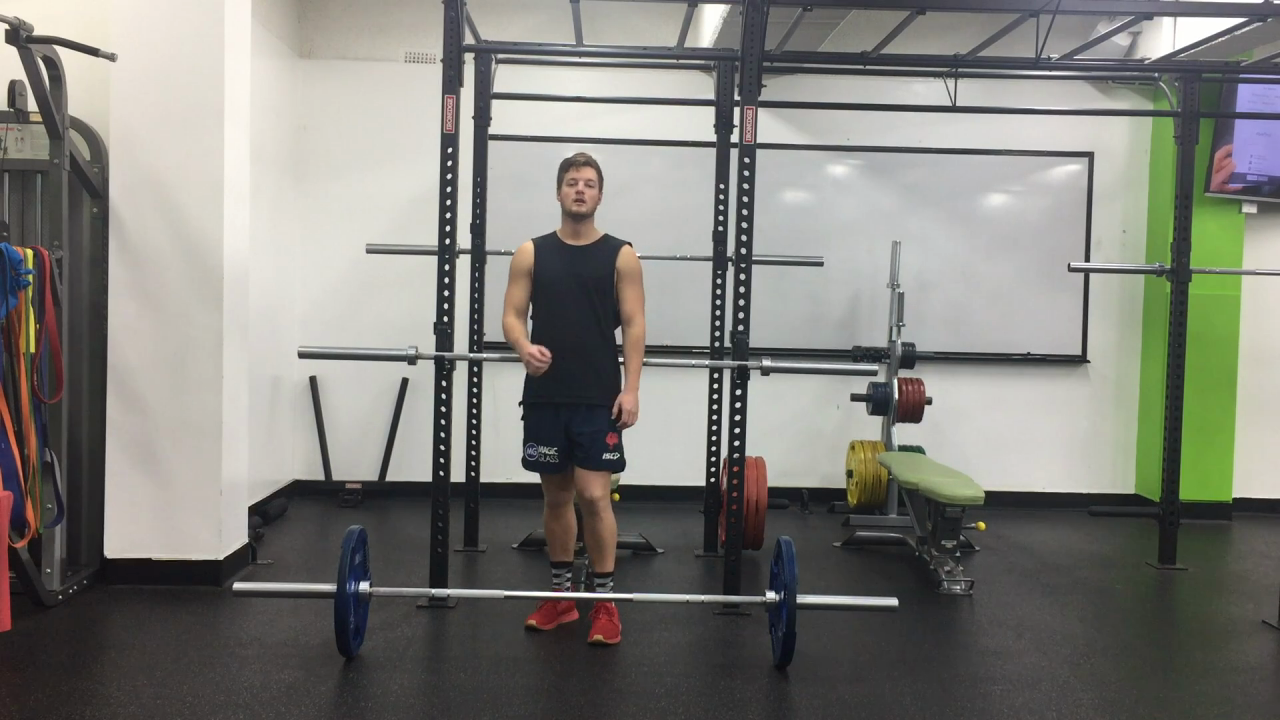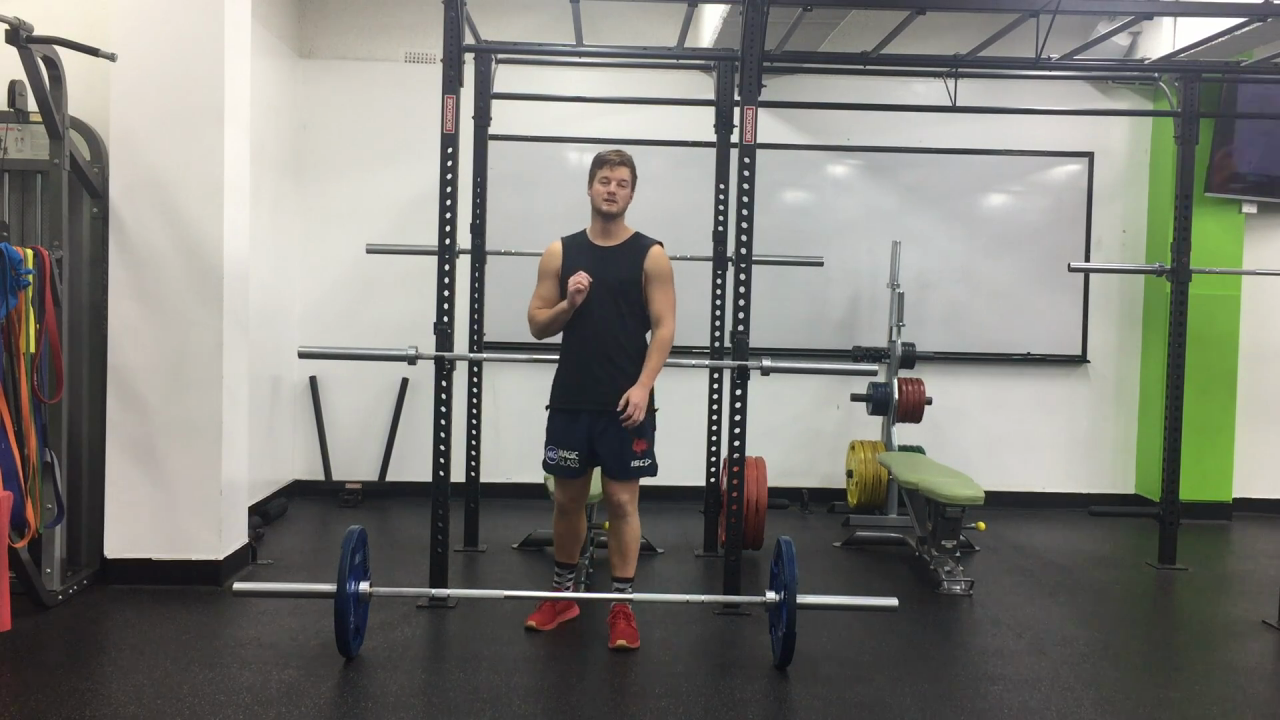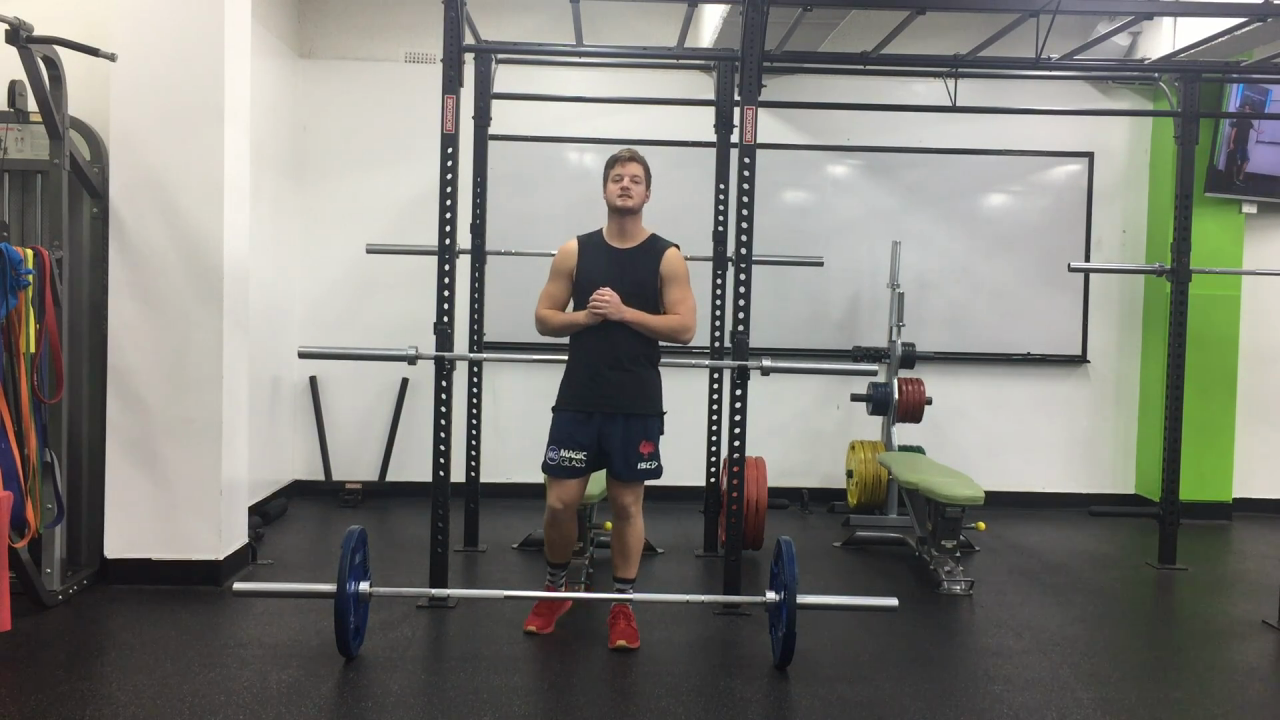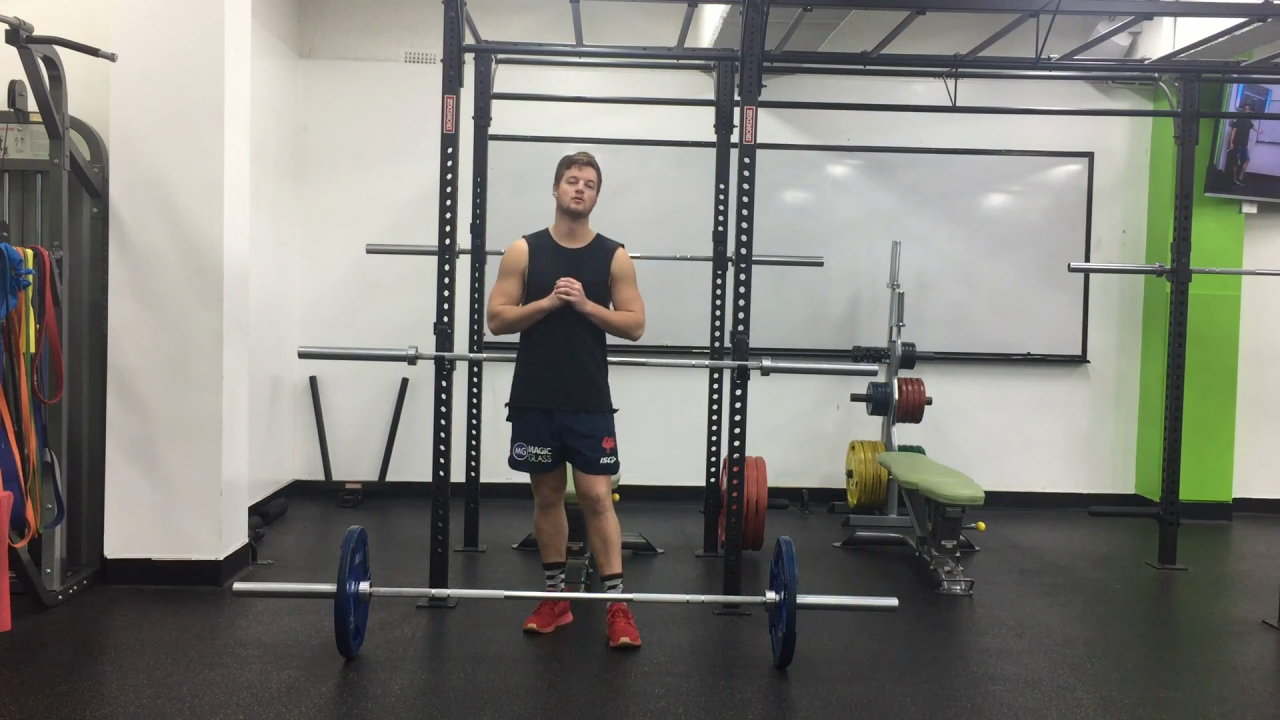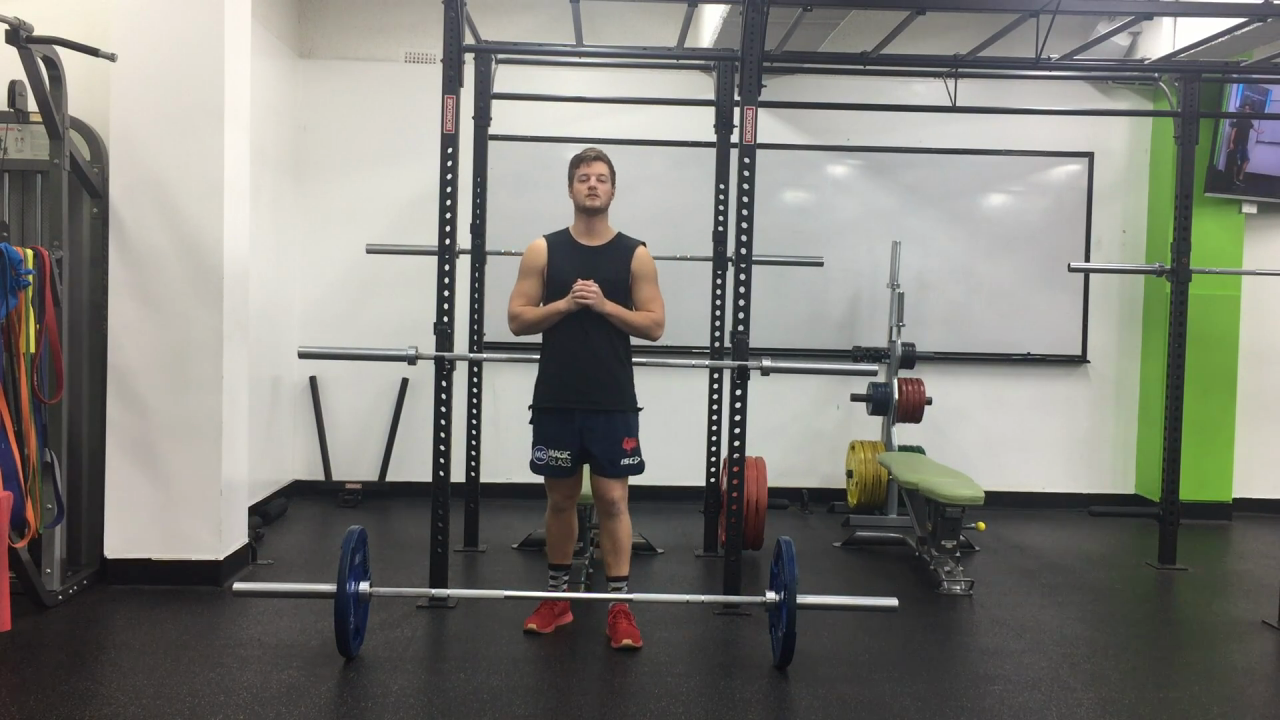
dt=1s
person 1, frame 1
left shoulder: (620, 254)
right shoulder: (531, 253)
left elbow: (633, 324)
right elbow: (513, 314)
left wrist: (631, 388)
right wrist: (525, 347)
left hip: (598, 397)
right hip: (545, 395)
left knee: (594, 496)
right knee: (556, 495)
left ankle: (604, 600)
right ankle: (561, 595)
person 1, frame 2
left shoulder: (651, 254)
right shoulder: (560, 252)
left elbow: (664, 327)
right elbow: (537, 324)
left wrist: (643, 386)
right wrist: (569, 303)
left hip: (626, 401)
right hip: (570, 398)
left knee: (622, 501)
right knee: (567, 499)
left ankle: (622, 606)
right ankle: (563, 594)
person 1, frame 3
left shoulder: (667, 256)
right shoulder: (575, 251)
left elbow: (684, 328)
right elbow: (544, 318)
left wrist: (624, 312)
right wrist: (586, 316)
left hip: (636, 403)
right hip: (578, 398)
left knee: (627, 503)
right knee: (559, 503)
left ankle: (622, 606)
right ankle: (555, 590)
person 1, frame 4
left shoulder: (614, 255)
right shoulder: (523, 250)
left elbow: (635, 324)
right elbow: (497, 319)
left wrist: (586, 304)
right wrist: (547, 301)
left hip: (589, 399)
right hip: (534, 397)
left knee: (597, 497)
right knee: (547, 495)
left ankle: (617, 605)
right ankle: (556, 597)
person 1, frame 5
left shoulder: (635, 254)
right shoulder: (543, 250)
left elbow: (654, 324)
right elbow: (517, 319)
left wrist: (604, 304)
right wrist: (565, 303)
left hip: (613, 400)
right hip: (556, 398)
left knee: (612, 500)
right knee: (560, 498)
left ankle: (619, 607)
right ankle: (557, 597)
